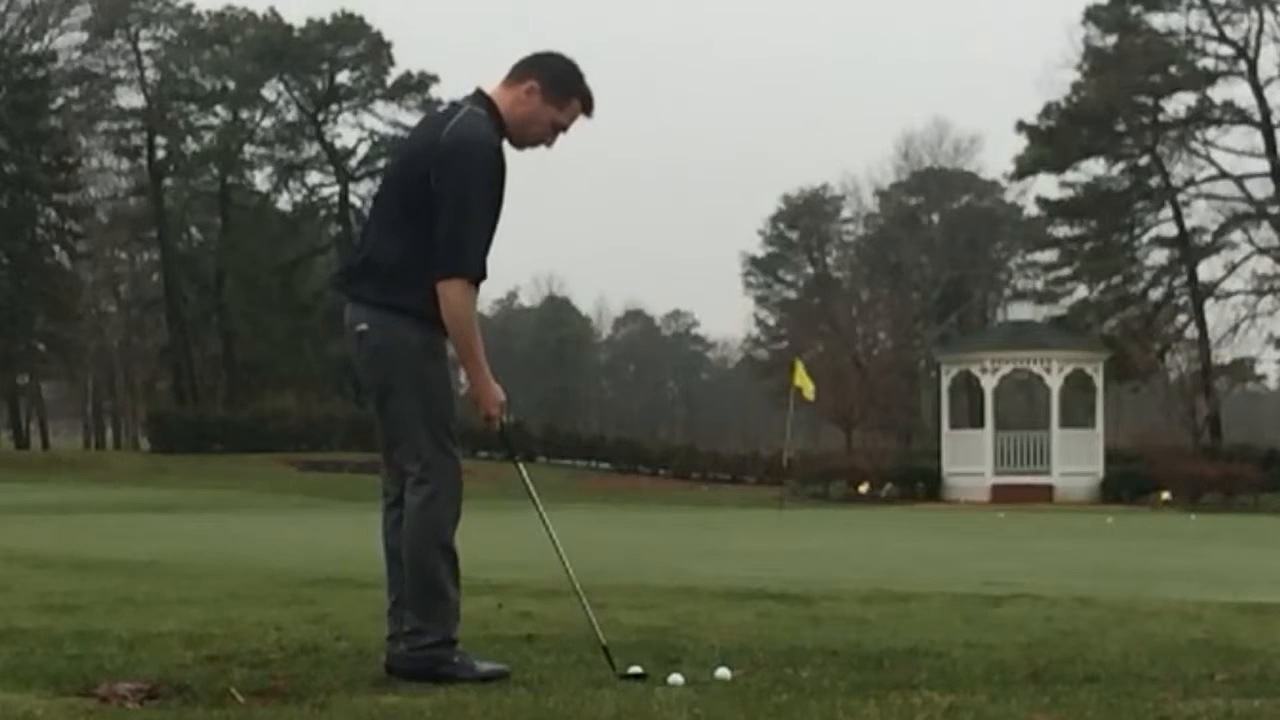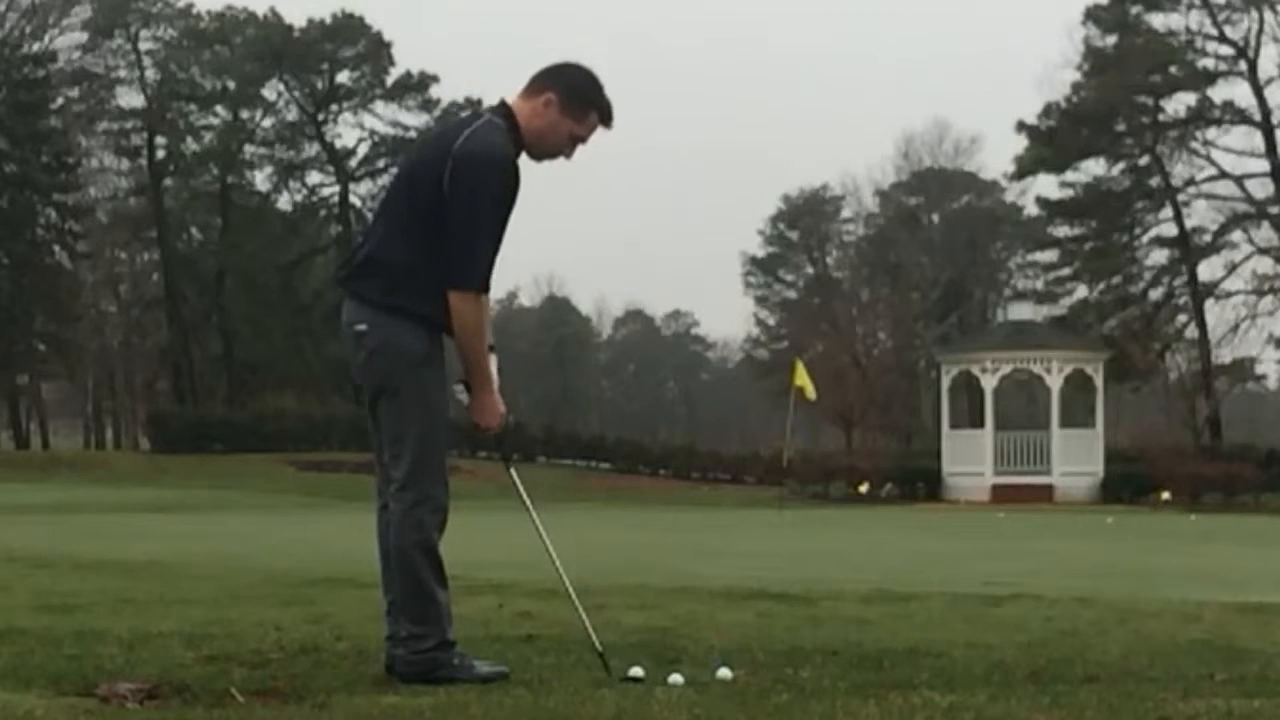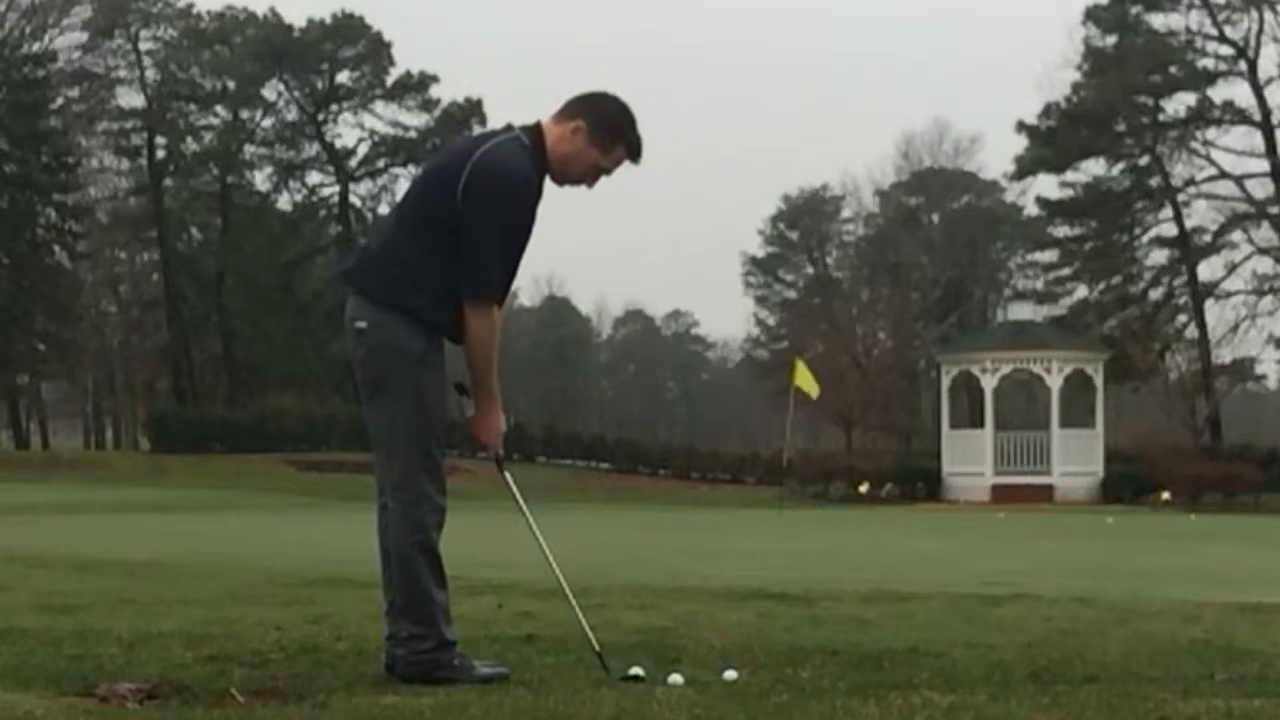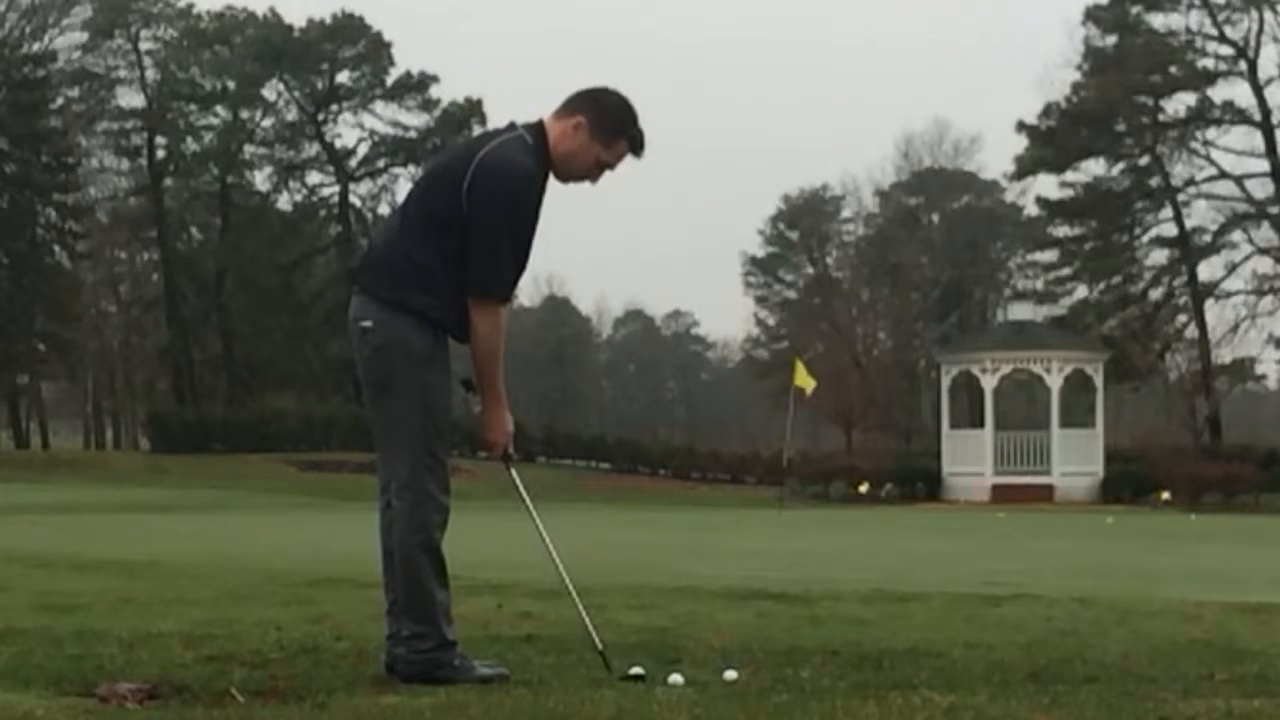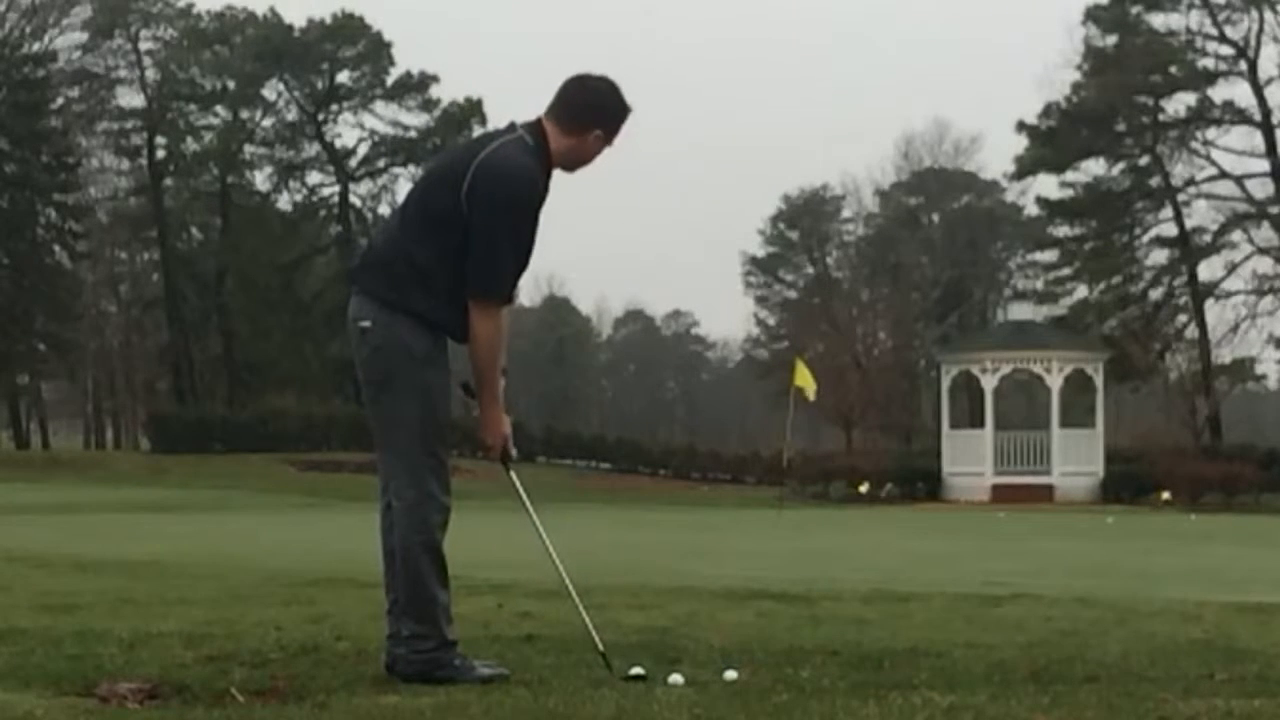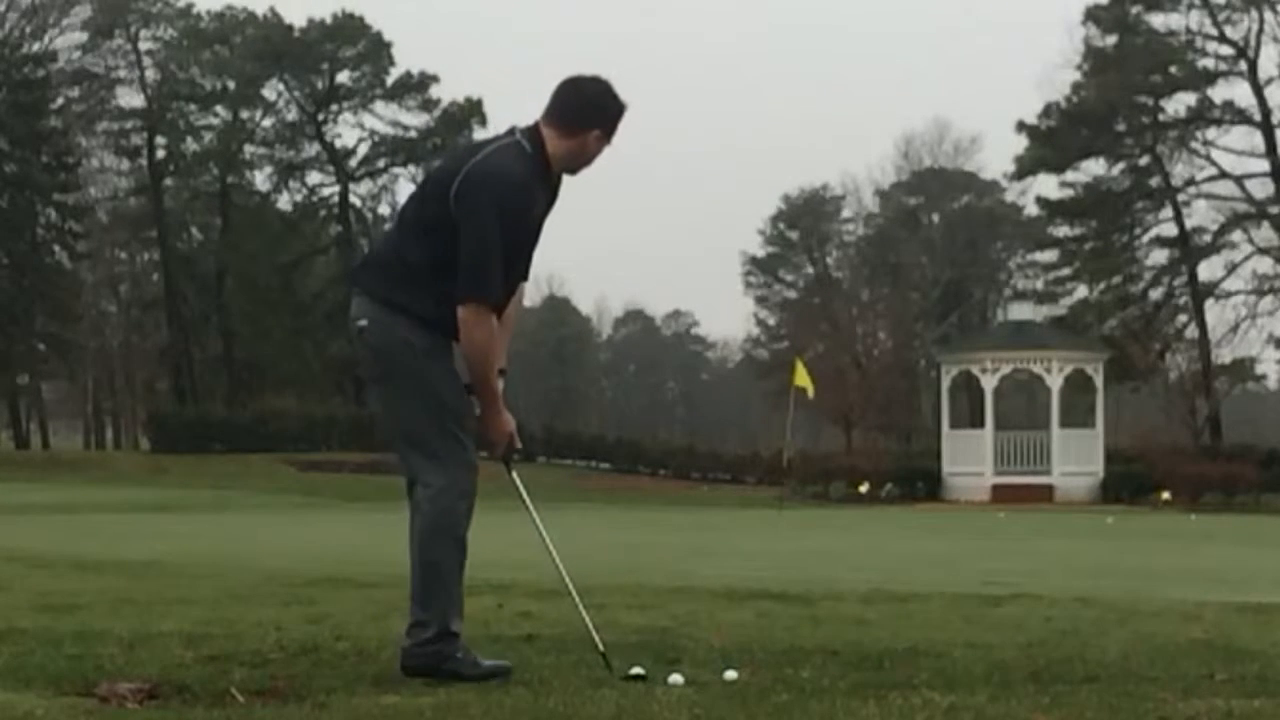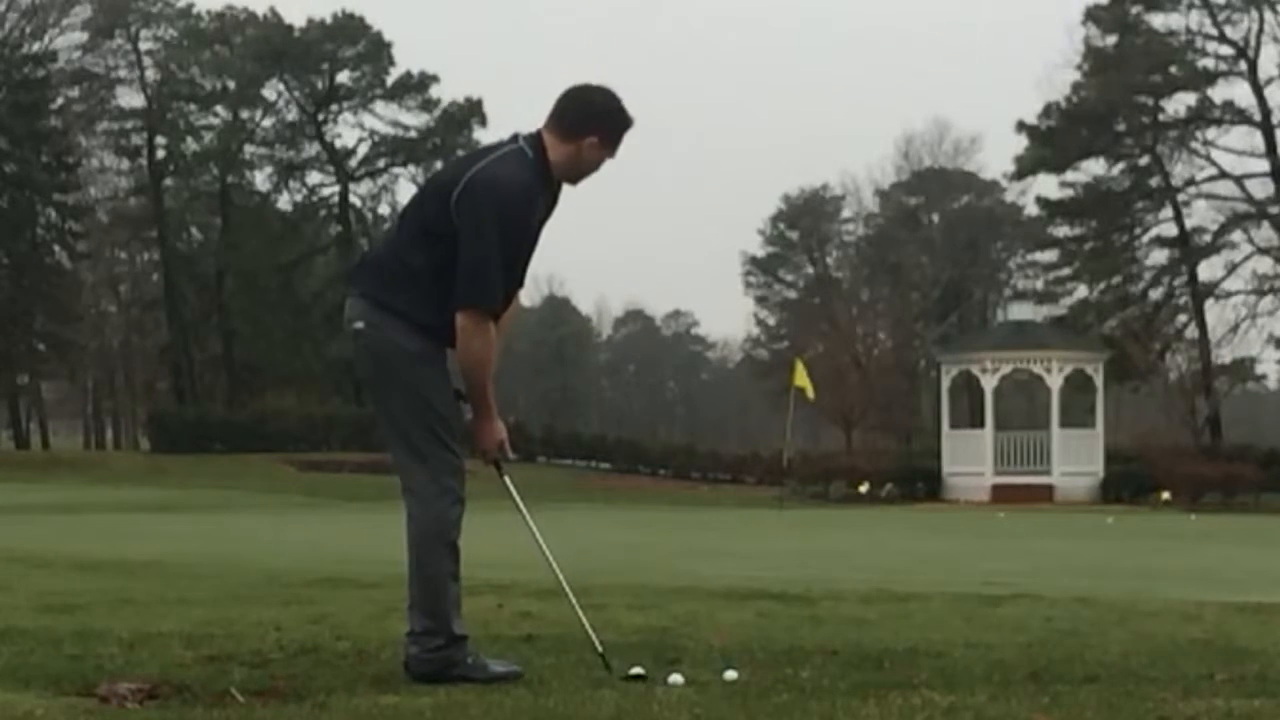
dt=0.7s
person 1, frame 1
left shoulder: (452, 126)
right shoulder: (473, 145)
right elbow: (453, 274)
left wrist: (466, 364)
right wrist: (480, 375)
left hip: (382, 316)
right hip: (400, 323)
left knee: (410, 484)
right knee: (433, 484)
left ankle: (412, 638)
right ankle: (426, 644)
person 1, frame 2
left shoulder: (474, 137)
right shoulder: (488, 157)
right elbow: (463, 285)
left wrist: (486, 354)
right wrist: (482, 388)
left hip: (385, 318)
right hip: (396, 324)
left knee: (407, 487)
right knee: (418, 491)
left ankle: (412, 642)
right ankle: (423, 649)
person 1, frame 3
left shoulder: (506, 159)
right shoulder: (507, 175)
left elbow: (479, 292)
right elbow: (479, 301)
left wrist: (483, 394)
right wrist: (488, 405)
left hip: (392, 318)
right hip: (397, 322)
left knee: (408, 490)
right knee: (416, 492)
left ankle: (413, 642)
right ankle: (424, 649)
person 1, frame 4
left shoulder: (510, 159)
right shoulder: (510, 174)
left elbow: (485, 292)
right elbow: (485, 301)
left wrist: (489, 393)
right wrist: (494, 404)
left hip: (395, 318)
right hip: (401, 322)
left knee: (409, 489)
right knee: (419, 491)
left ankle: (411, 642)
right ankle: (425, 649)
person 1, frame 5
left shoulder: (512, 160)
right shoulder: (512, 176)
left elbow: (493, 292)
right elbow: (485, 302)
left wrist: (494, 382)
right wrist: (492, 405)
left hip: (396, 316)
right hip: (400, 320)
left knee: (412, 490)
right knee: (421, 492)
left ankle: (411, 640)
right ankle: (425, 648)
person 1, frame 6
left shoulder: (535, 177)
right shoulder: (499, 179)
left elbow: (510, 283)
right elbow: (474, 306)
left wrist: (495, 376)
right wrist: (492, 405)
left hip: (416, 322)
right hip: (395, 319)
left knee: (440, 477)
right knee: (448, 474)
left ankle: (437, 634)
right ankle: (431, 639)
person 1, frame 7
left shoulder: (533, 181)
right shoulder: (500, 187)
left elbow: (500, 296)
right elbow: (472, 315)
left wrist: (483, 395)
right wrist: (485, 413)
left hip: (410, 323)
right hip: (391, 321)
left knee: (437, 482)
right knee: (436, 484)
left ankle: (433, 639)
right ankle: (437, 646)
